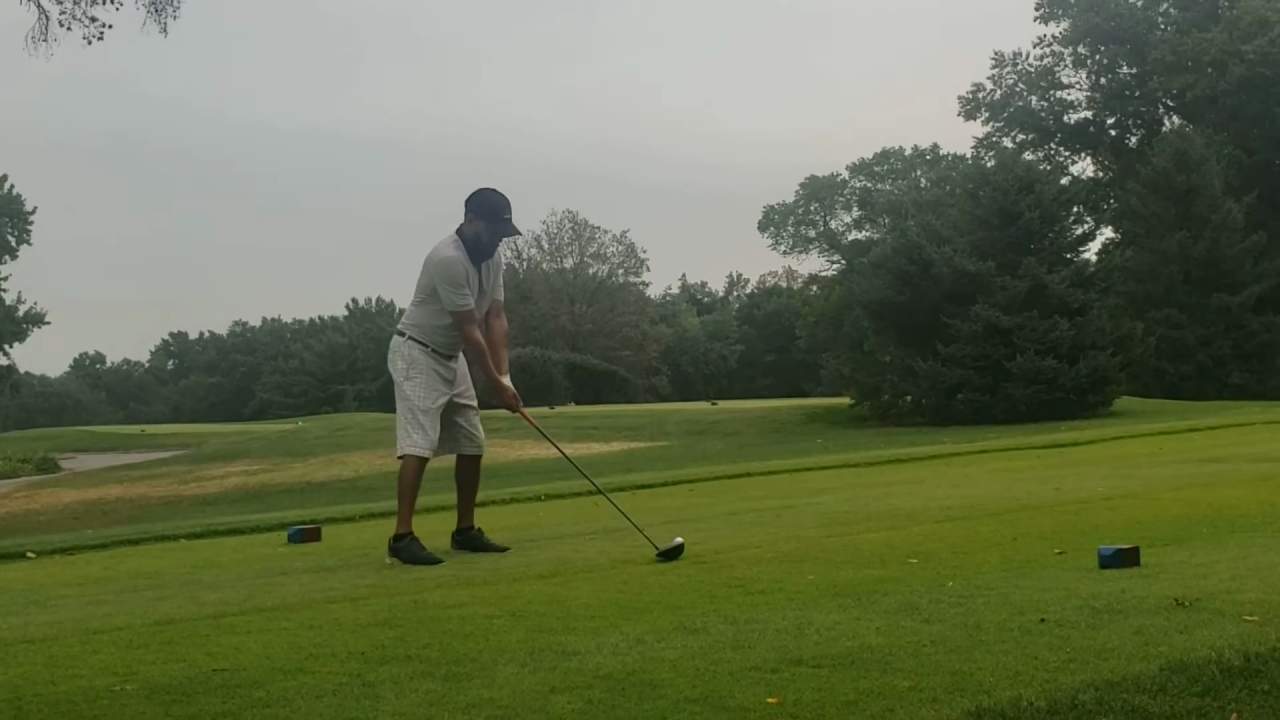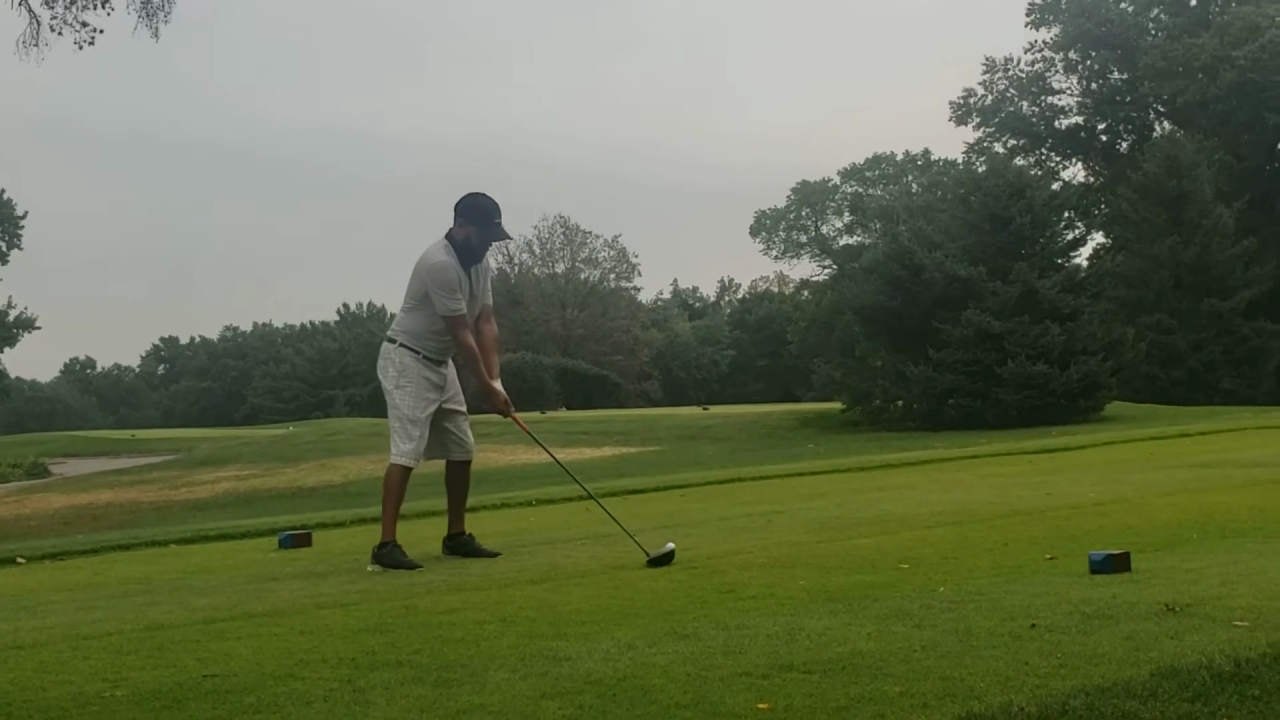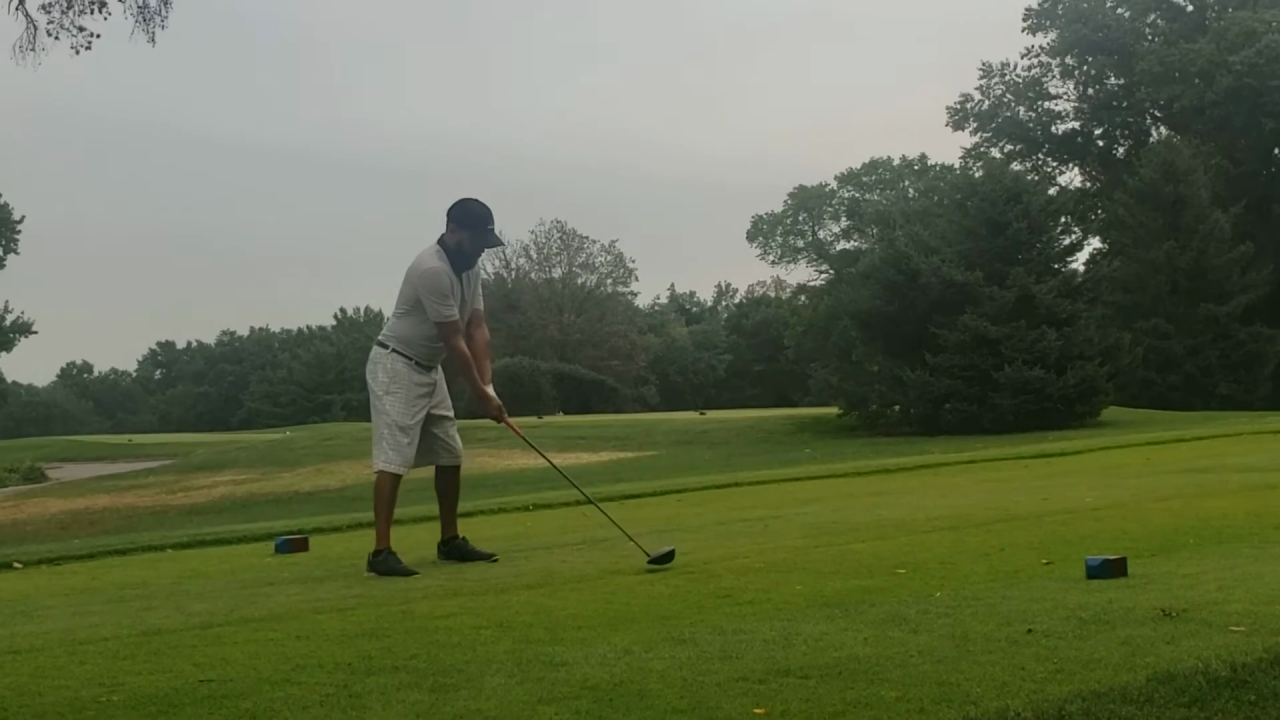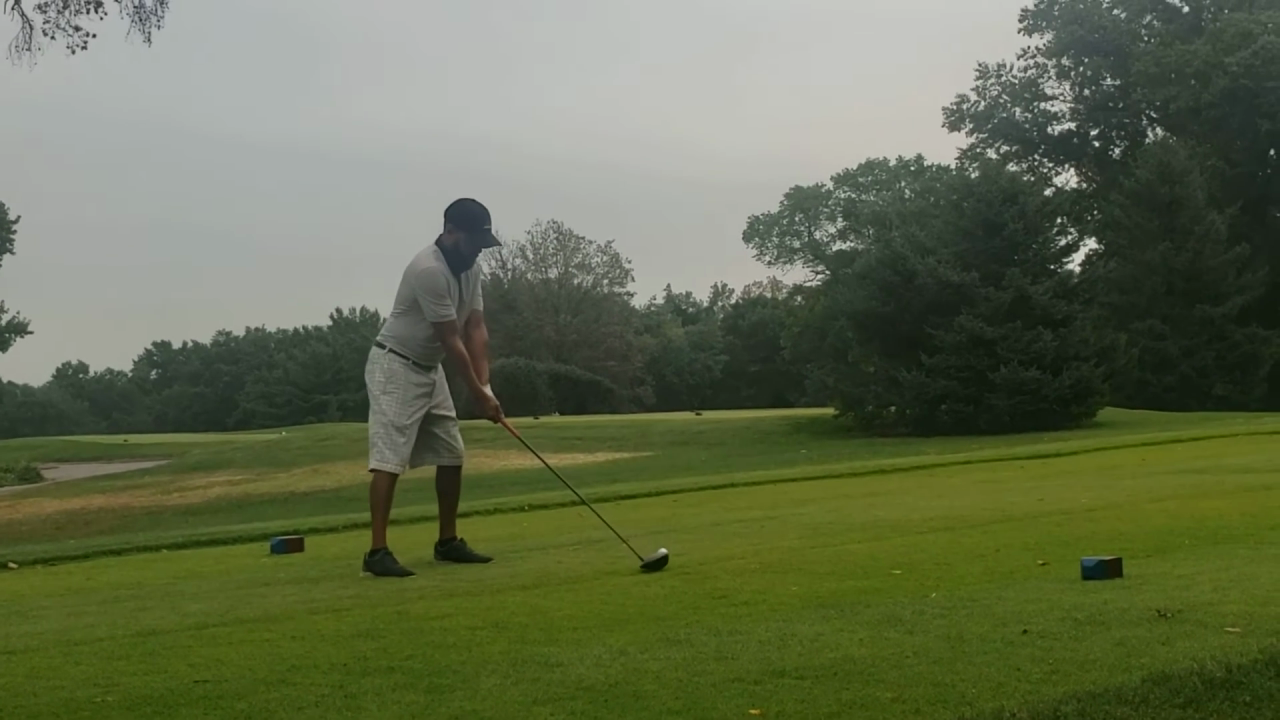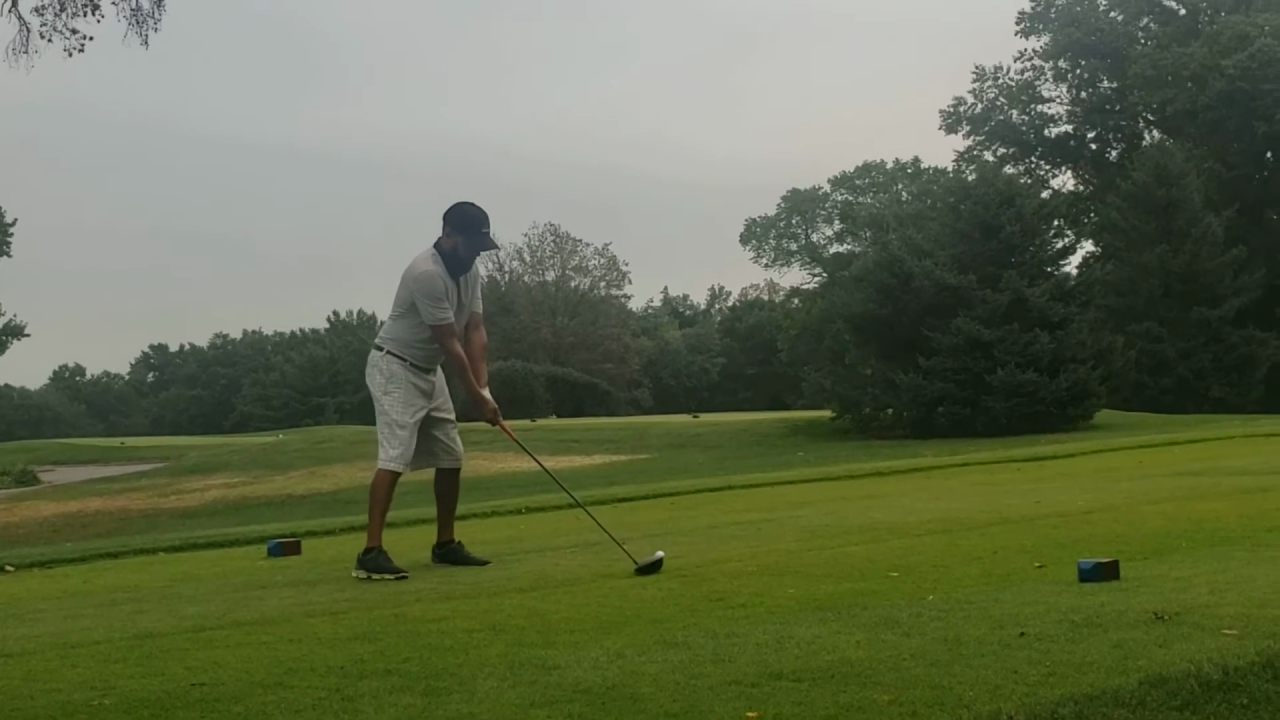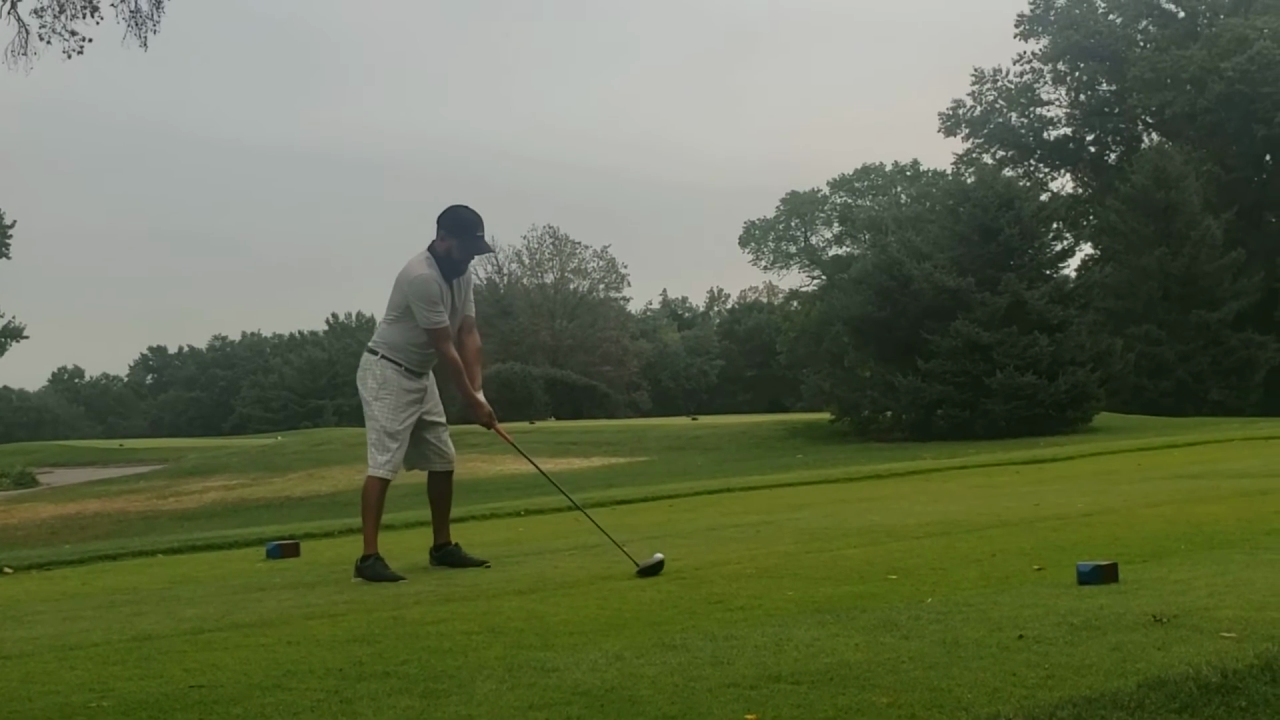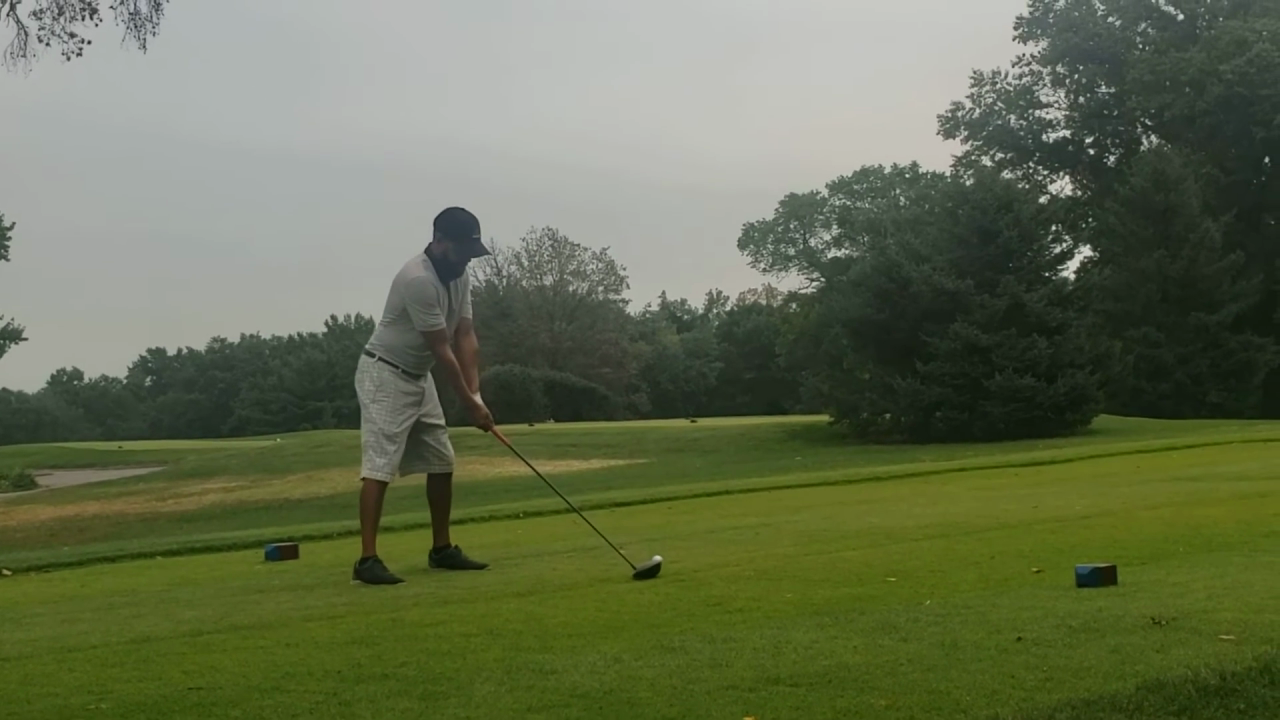
dt=0.2s
person 1, frame 1
left shoulder: (492, 258)
right shoulder: (448, 259)
left elbow: (496, 320)
right elbow: (469, 330)
left wrist: (505, 376)
right wrist: (496, 384)
left hip: (450, 357)
right hip: (416, 355)
left knee: (471, 444)
right knee: (420, 445)
left ankle: (465, 530)
right ankle: (403, 537)
person 1, frame 2
left shoulder: (480, 263)
right shoulder: (439, 264)
left elbow: (485, 324)
right elbow: (462, 334)
left wrist: (496, 381)
right wrist: (488, 390)
left hip: (439, 363)
right hip: (407, 361)
left knee: (461, 449)
right knee: (407, 452)
left ankle: (456, 536)
right ankle: (385, 546)
person 1, frame 3
left shoulder: (469, 268)
right shoulder: (431, 270)
left elbow: (477, 329)
right elbow: (454, 340)
left wrist: (488, 385)
right wrist: (481, 395)
left hip: (428, 368)
right hip: (397, 366)
left knee: (450, 455)
right knee: (395, 459)
left ankle: (450, 540)
right ankle: (381, 552)
person 1, frame 4
left shoulder: (470, 268)
right shoulder: (429, 270)
left elbow: (476, 329)
right elbow: (451, 340)
left wrist: (486, 385)
right wrist: (479, 395)
left hip: (428, 369)
right hip: (395, 367)
left knee: (451, 454)
right knee: (391, 458)
left ankle: (448, 541)
right ankle: (377, 552)
person 1, frame 5
left shoulder: (469, 271)
right shoulder: (427, 273)
left elbow: (475, 332)
right elbow: (450, 343)
left wrist: (485, 388)
right wrist: (477, 397)
left hip: (428, 371)
right hip: (395, 368)
left knee: (450, 457)
right knee: (395, 457)
left ankle: (445, 544)
right ankle: (371, 551)
person 1, frame 6
left shoulder: (462, 274)
right shoulder: (421, 277)
left elbow: (468, 335)
right elbow: (445, 347)
left wrist: (479, 391)
right wrist: (471, 402)
left hip: (420, 375)
right hip: (387, 373)
left knee: (442, 460)
right knee: (384, 463)
left ankle: (443, 546)
right ankle: (368, 557)
person 1, frame 7
left shoulder: (459, 276)
right shoulder: (418, 279)
left elbow: (465, 338)
right elbow: (441, 349)
left wrist: (476, 394)
right wrist: (469, 403)
left hip: (418, 377)
right hip: (385, 375)
left knee: (441, 462)
right knee: (381, 465)
left ankle: (442, 548)
right ankle: (367, 560)
